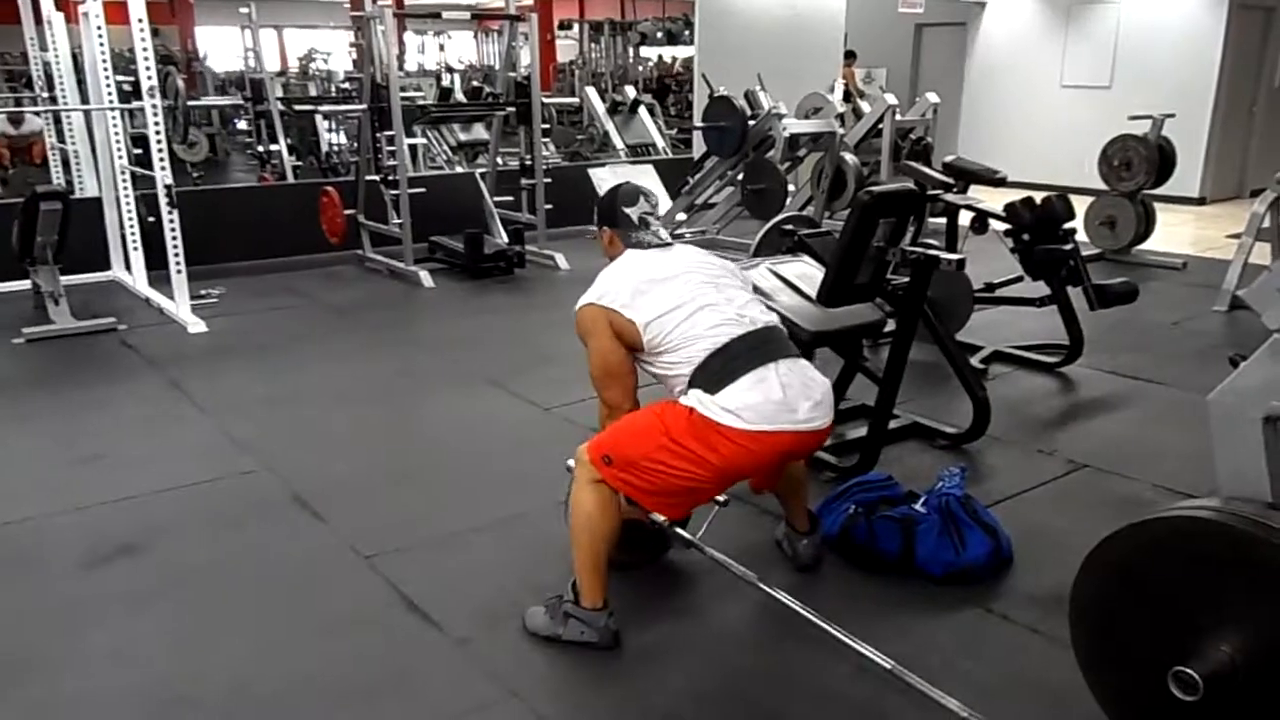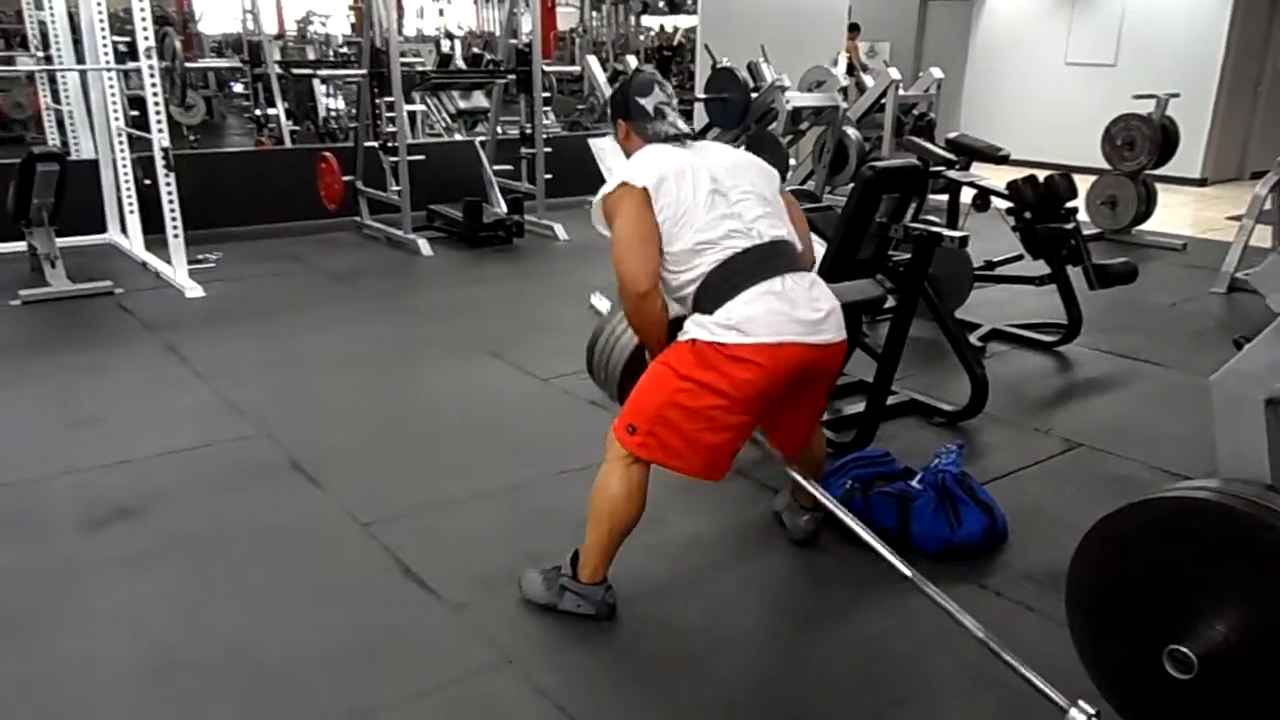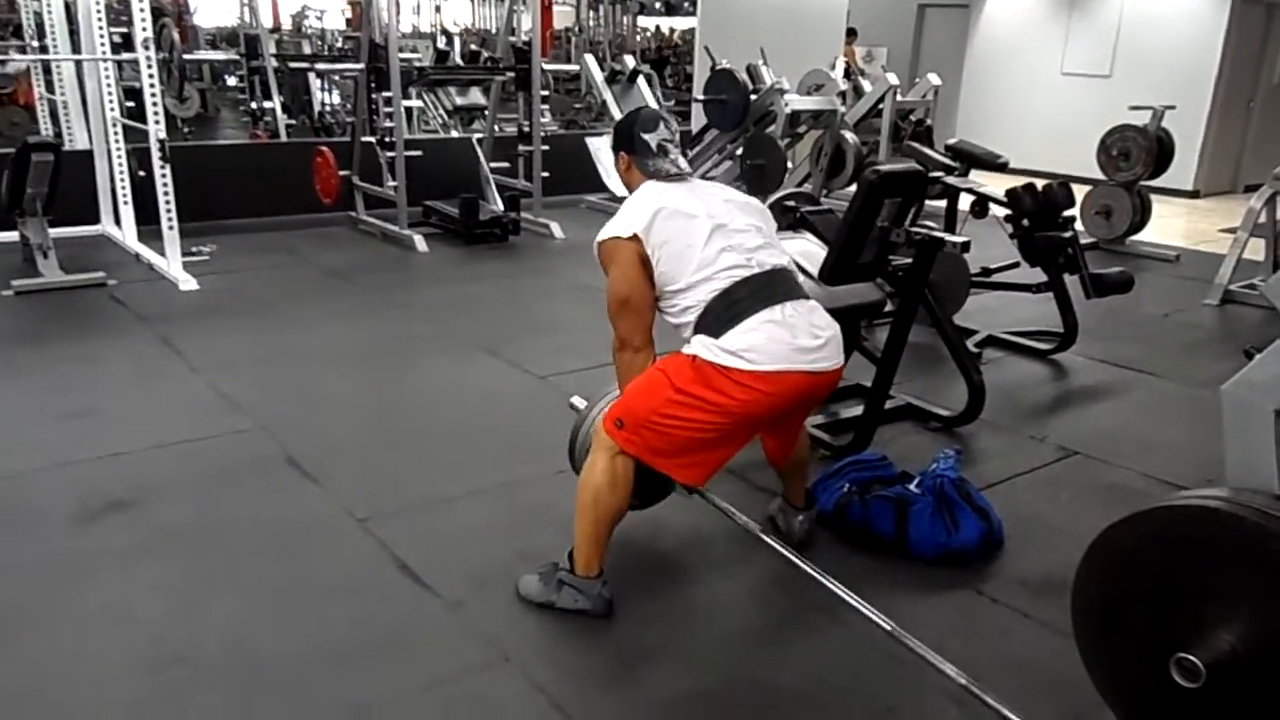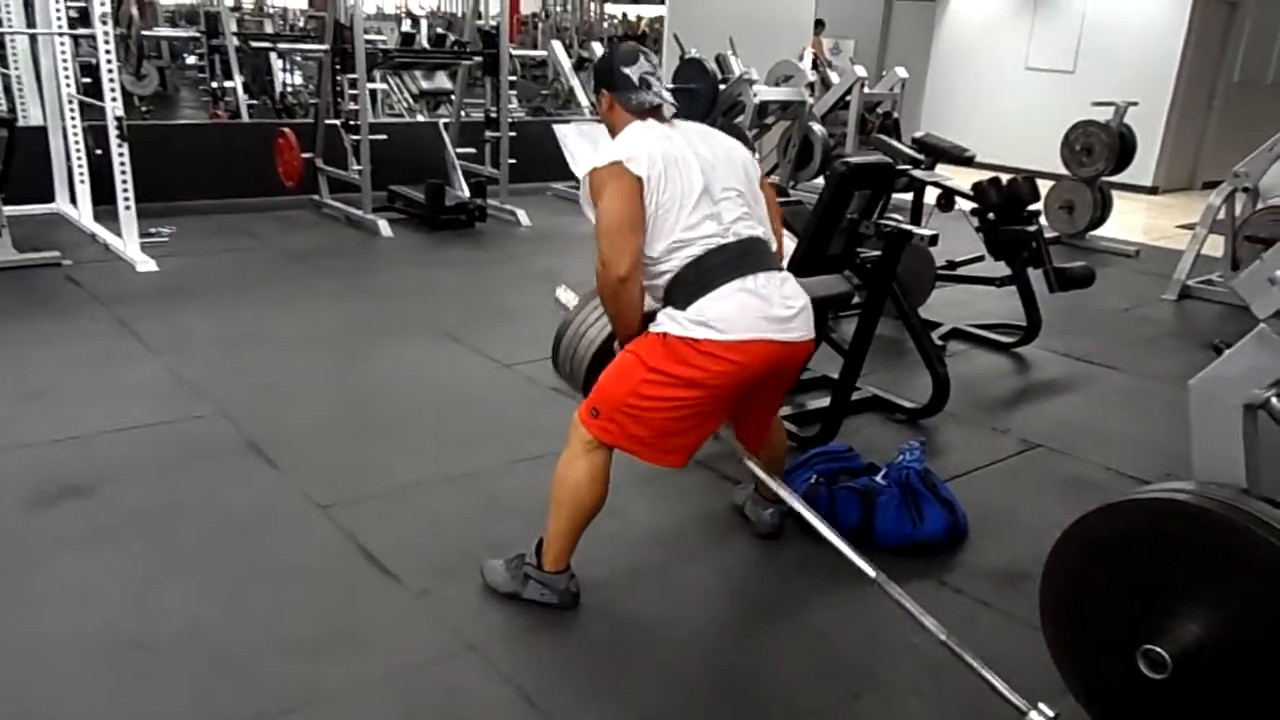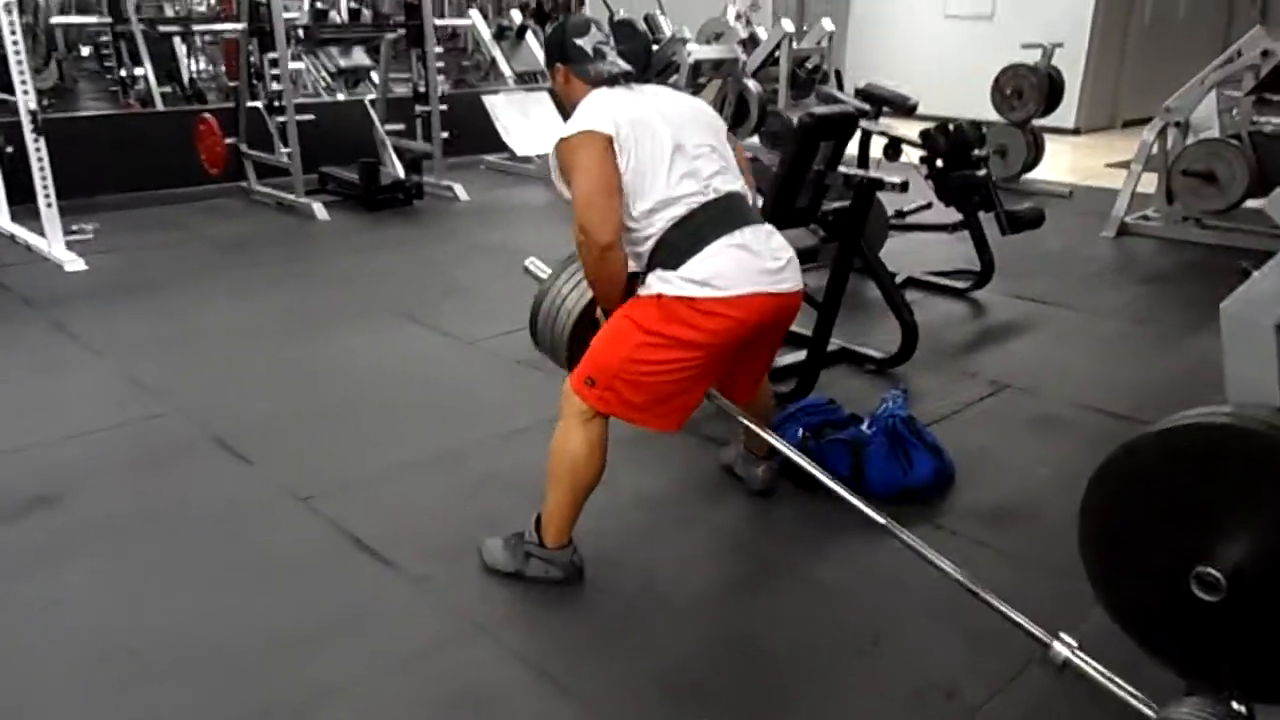
dt=1s
person 1, frame 1
left shoulder: (601, 303)
right shoulder: (713, 262)
left elbow: (619, 408)
left wrist: (628, 494)
left hip: (742, 418)
right hip: (814, 407)
left knee: (592, 466)
left ankle: (587, 614)
right ankle: (802, 535)
person 1, frame 2
left shoulder: (629, 184)
right shoulder: (743, 159)
left elbow: (640, 289)
left wrist: (662, 353)
left hip: (742, 335)
right hip: (824, 324)
left knee: (628, 448)
right knee: (798, 424)
left ankle: (585, 585)
right ankle: (804, 510)
person 1, frame 3
left shoulder: (624, 228)
right shoulder: (735, 197)
left elbow: (633, 346)
left wrist: (648, 425)
left hip: (747, 359)
right hip: (823, 350)
left knee: (612, 440)
right knee: (781, 415)
left ankle: (582, 581)
right ankle: (797, 512)
person 1, frame 4
left shoulder: (617, 162)
right shoulder: (727, 143)
left elbow: (619, 270)
left wrist: (630, 340)
left hip: (714, 330)
right hip: (793, 320)
left knee: (591, 434)
right knee: (756, 412)
left ankle: (548, 573)
right ankle: (766, 504)
person 1, frame 5
left shoulder: (584, 130)
right shoulder: (687, 103)
left elbow: (602, 238)
left wrist: (615, 308)
left hip: (707, 289)
right hip: (780, 272)
left knee: (584, 403)
right knee: (744, 369)
left ankle: (549, 549)
right ankle: (757, 462)
